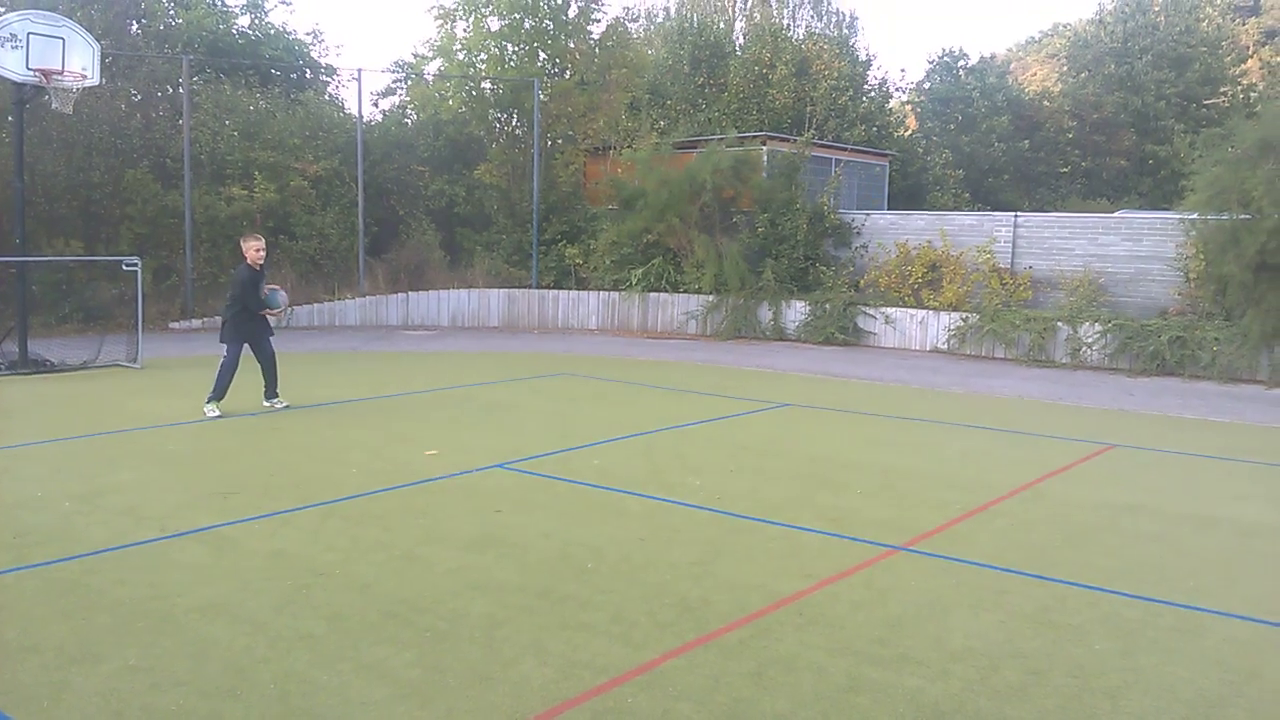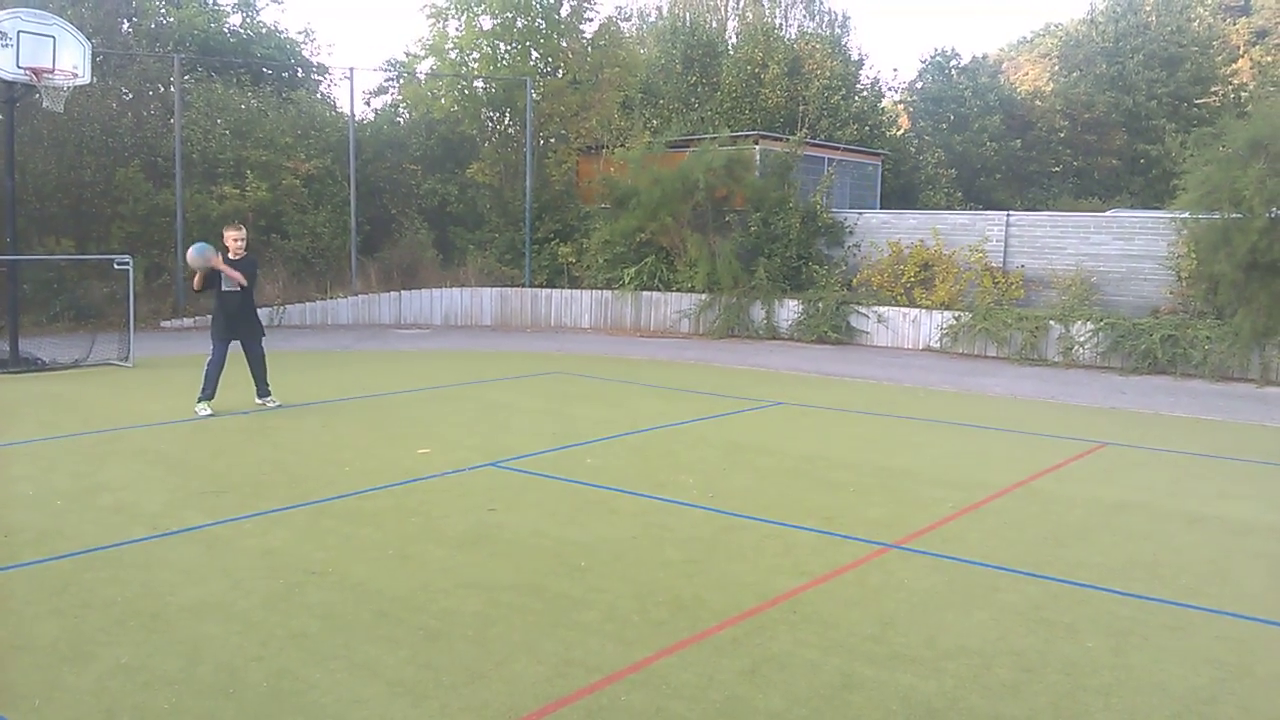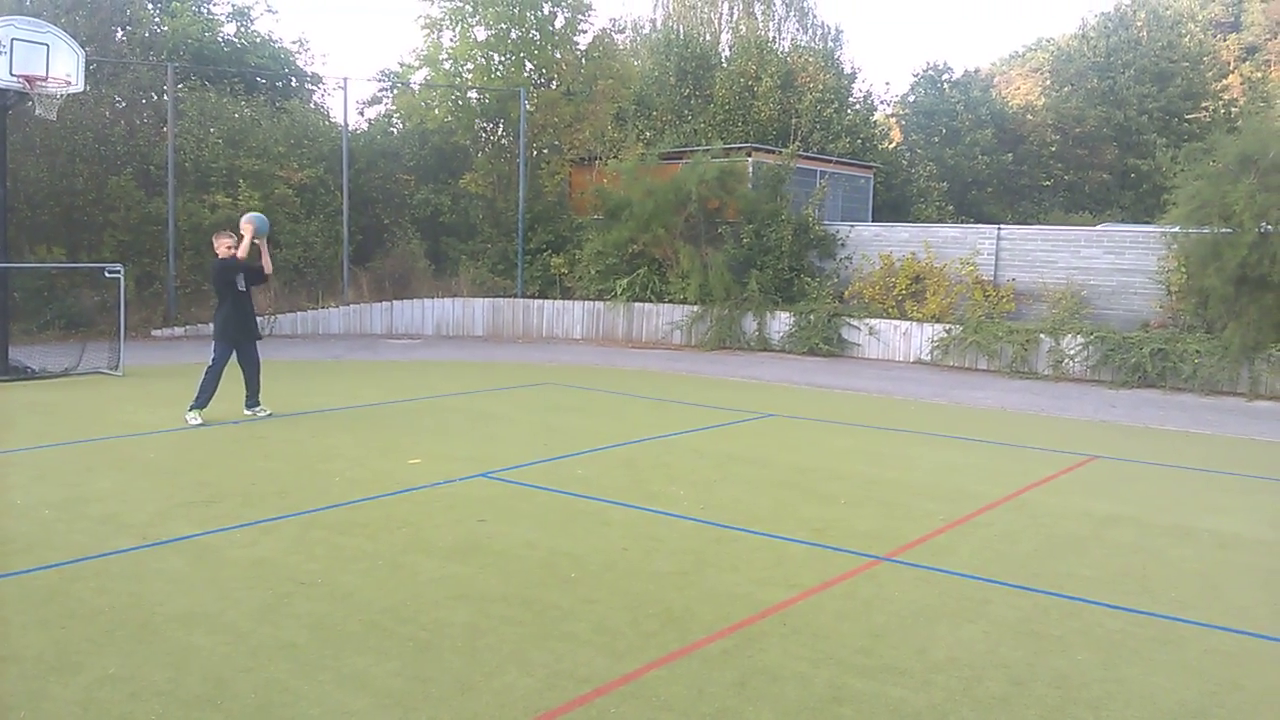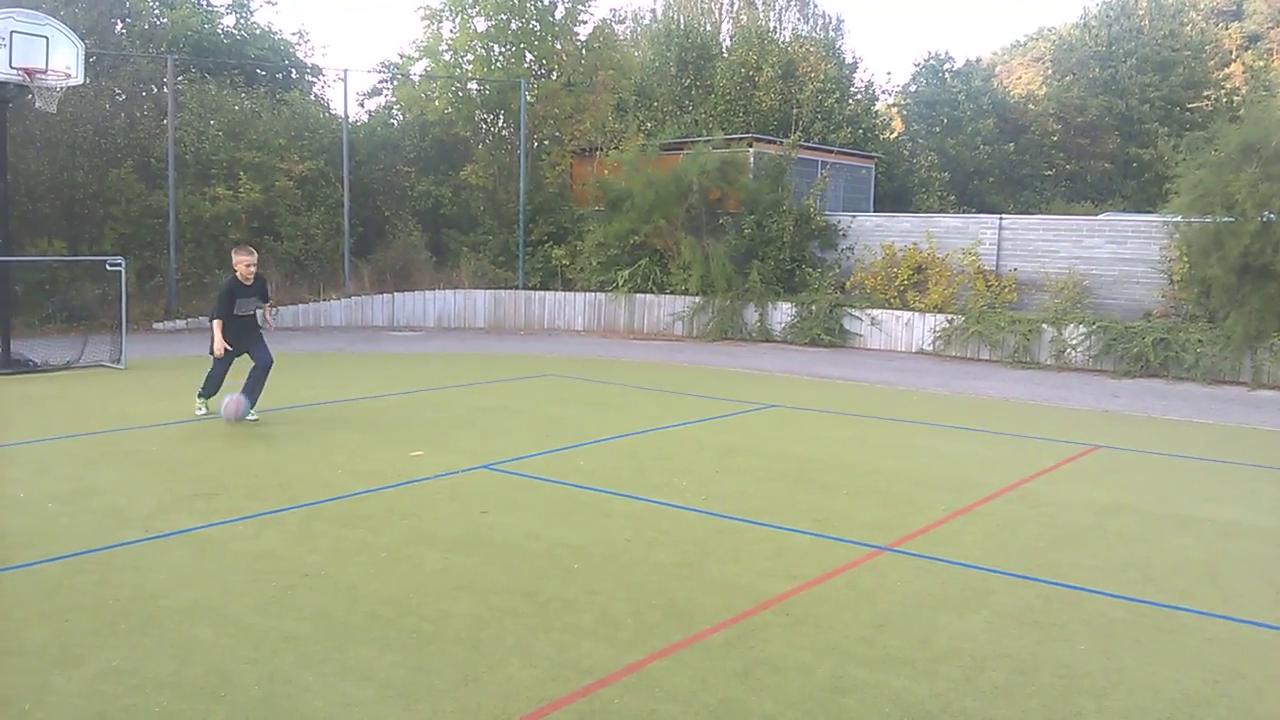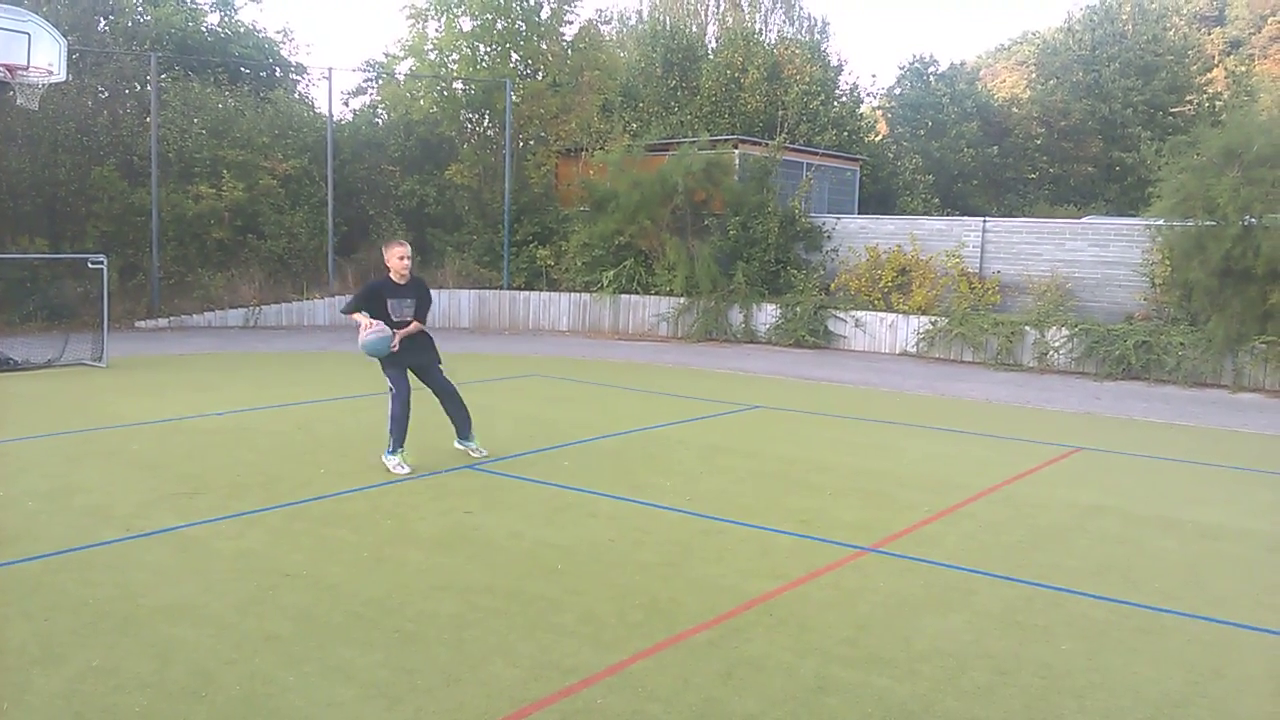
dt=1s
person 1, frame 1
left shoulder: (258, 267)
right shoulder: (246, 276)
right elbow: (257, 306)
left wrist: (264, 287)
right wrist: (273, 313)
left hip: (254, 322)
right hip: (236, 323)
left knee: (268, 357)
right knee: (230, 360)
left ankle: (271, 396)
right ankle: (212, 401)
person 1, frame 2
left shoulder: (249, 262)
right shoulder: (218, 261)
left elbow: (245, 281)
right elbow: (198, 287)
left wrist: (223, 268)
right wrist: (200, 273)
left hip: (247, 321)
right hip: (223, 322)
left knee: (257, 358)
right knee: (216, 360)
left ankle: (263, 394)
right ankle: (203, 401)
person 1, frame 3
left shoulder: (242, 267)
right shoulder: (221, 267)
left elbow: (266, 274)
right elbow: (242, 256)
left wrist: (263, 247)
right wrist: (248, 235)
left hip: (246, 326)
right hip: (226, 328)
left knee: (252, 366)
right knee: (216, 367)
left ankle: (252, 404)
right ankle: (195, 409)
person 1, frame 4
left shoulder: (260, 281)
right shoulder: (229, 287)
right elbow: (217, 315)
left wrist: (267, 313)
right wrist: (218, 339)
left hip: (251, 331)
right hip: (231, 332)
left knee: (265, 362)
right knee: (220, 370)
left ankle: (246, 406)
right ankle: (202, 397)
person 1, frame 5
left shoulder: (419, 286)
right shoulder: (377, 287)
left elbow: (419, 322)
right elbow: (351, 310)
left wrist: (402, 334)
right wrist: (363, 321)
left hip: (416, 345)
right hip: (390, 351)
left knee: (445, 389)
right knee: (401, 390)
left ankle: (465, 437)
right ankle: (394, 452)
